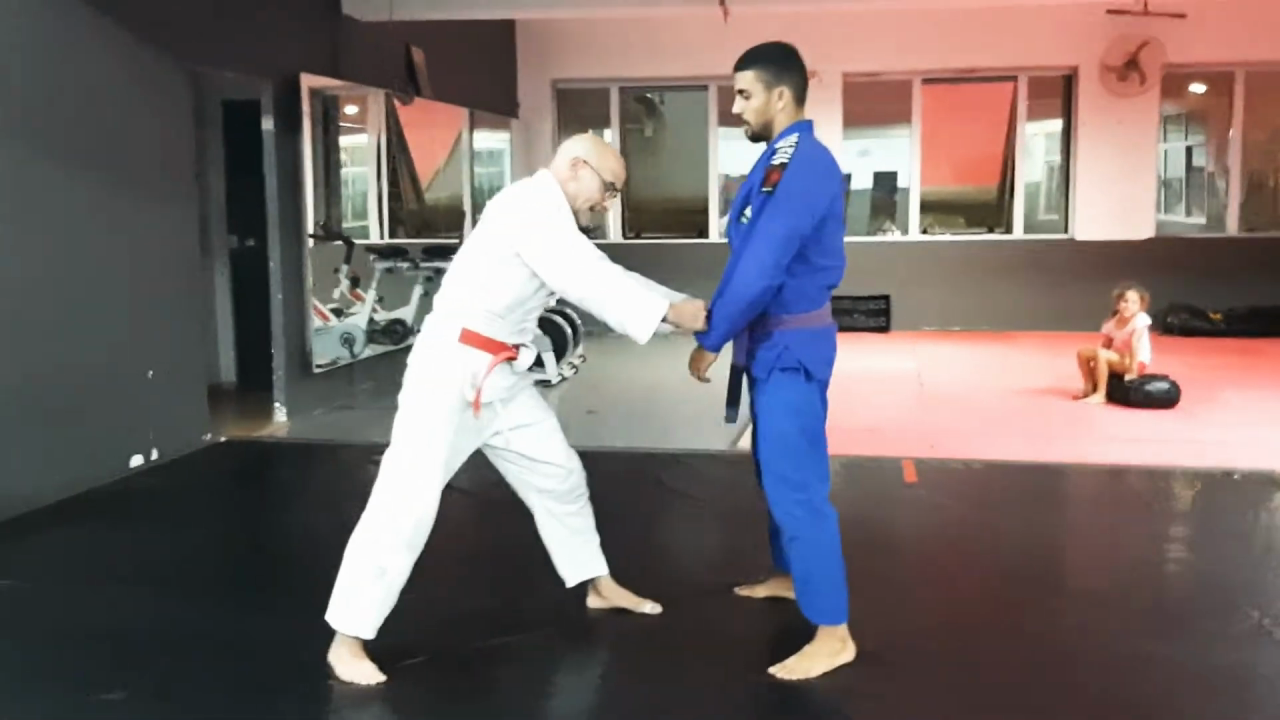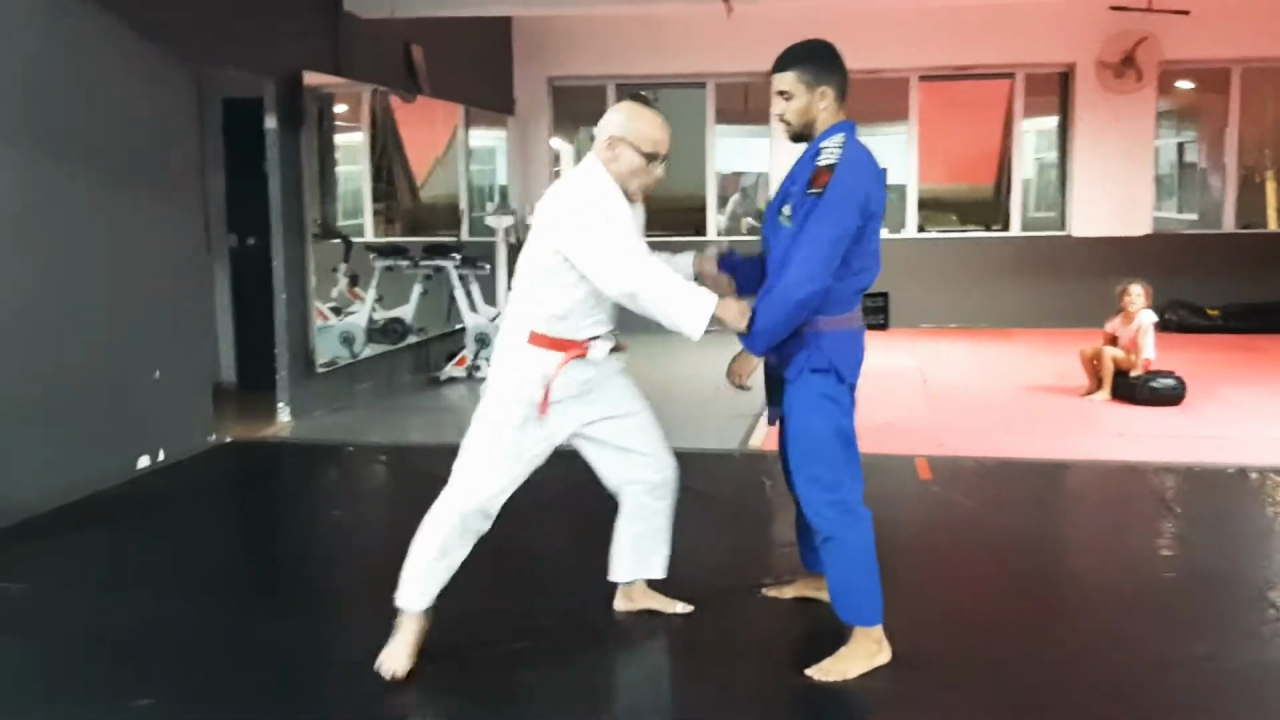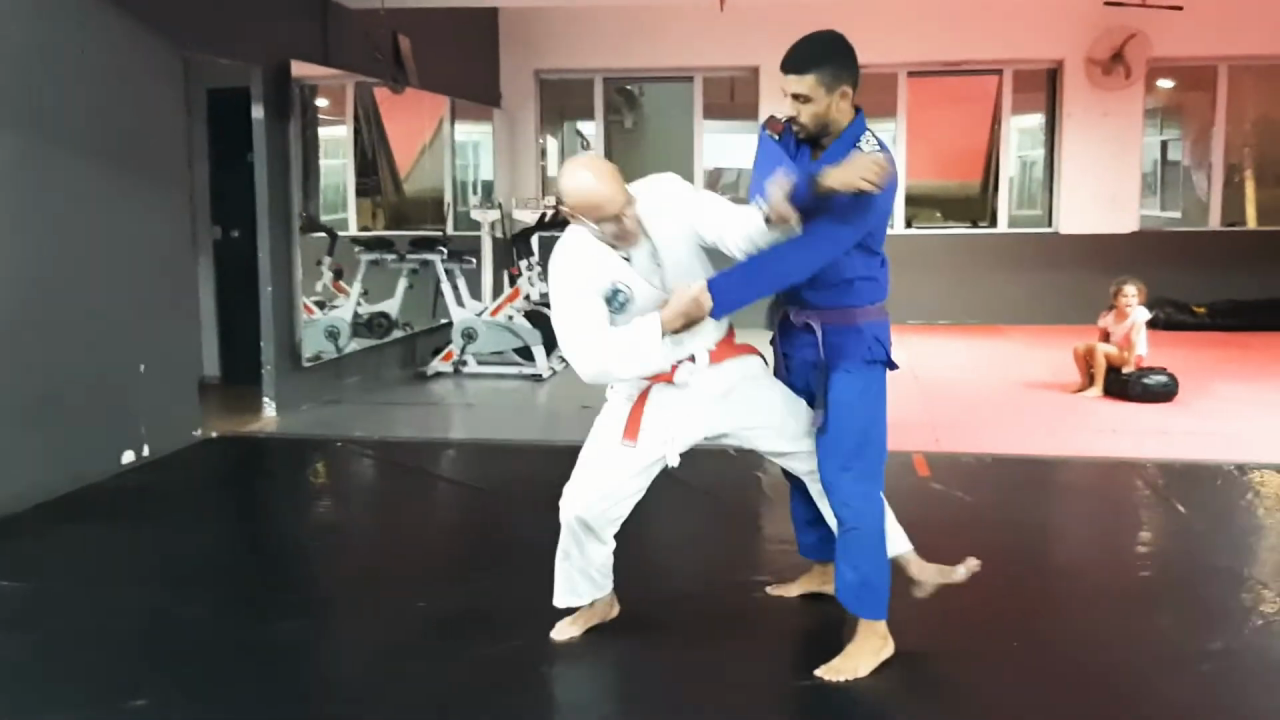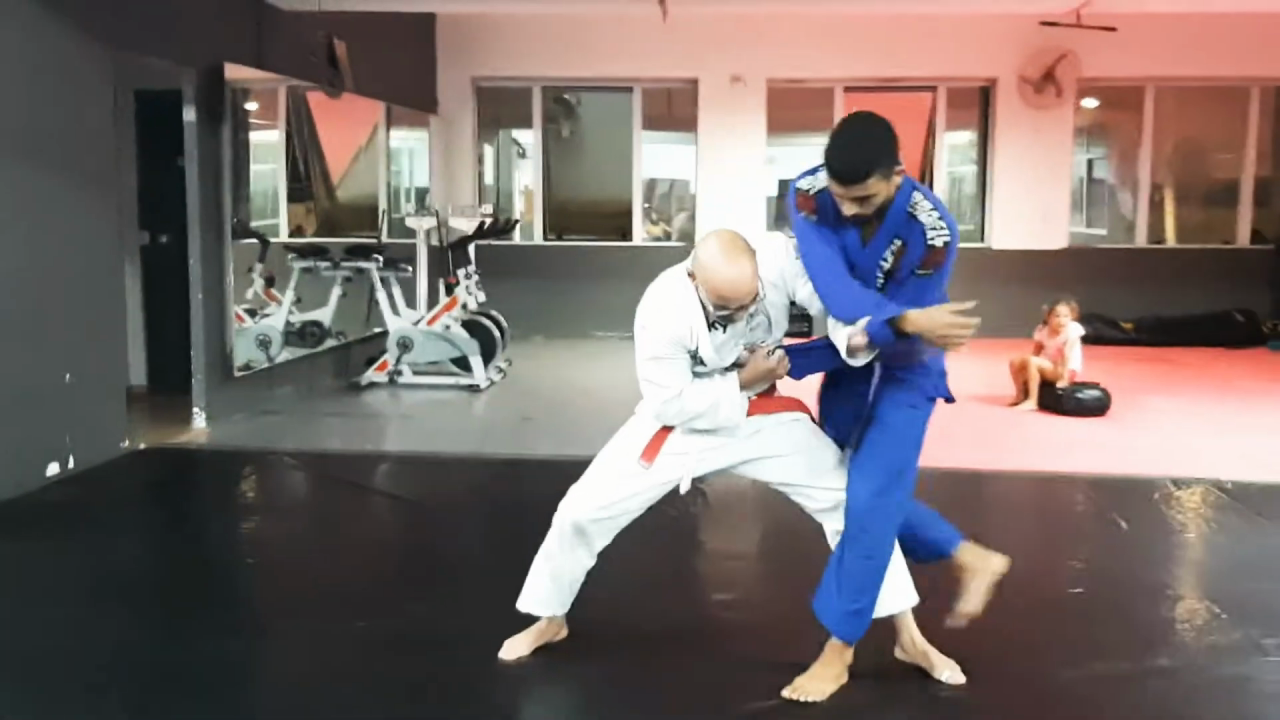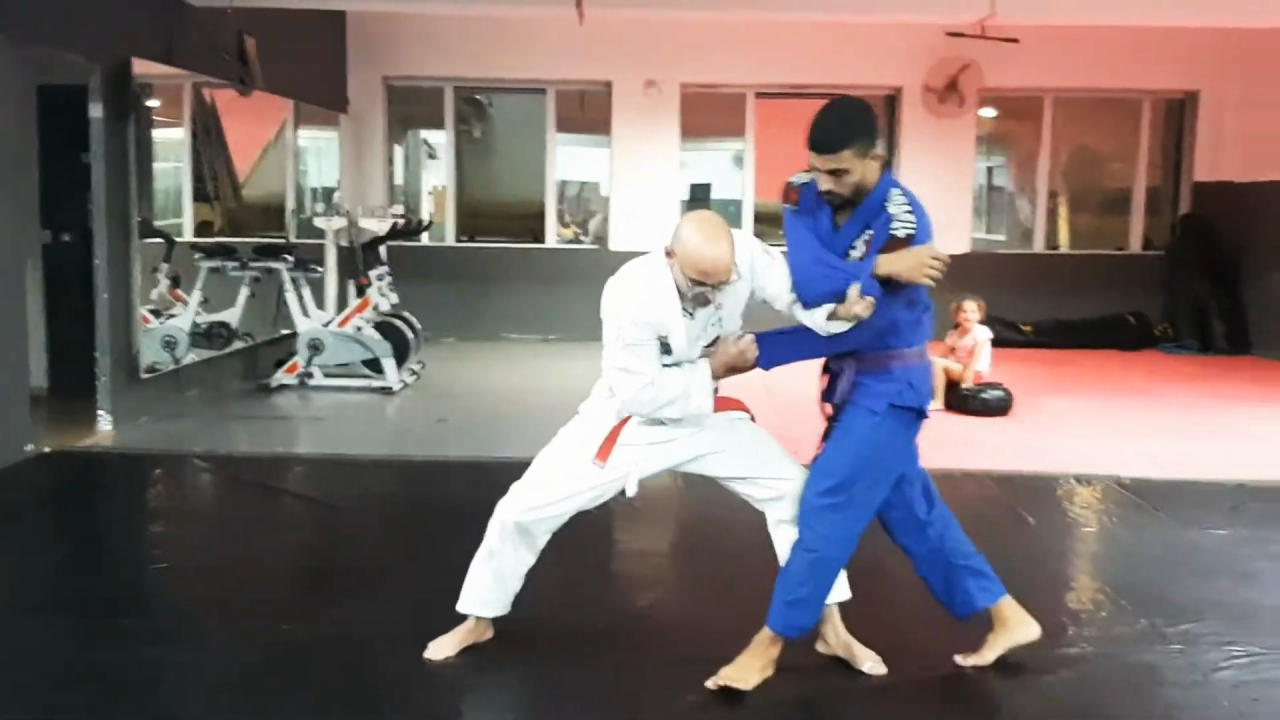
dt=0.5s
person 1, frame 1
left shoulder: (797, 165)
right shoulder: (791, 159)
left elbow: (758, 270)
left wrist: (709, 340)
right wrist: (723, 329)
left hip: (789, 345)
right hip: (778, 341)
left knee: (797, 485)
right knee: (777, 472)
left ankle: (833, 634)
right ankle: (792, 575)
person 1, frame 2
left shoulder: (842, 167)
right shoulder: (827, 160)
left elbow: (809, 274)
left wrist: (754, 345)
right wrist: (730, 267)
left hip: (819, 346)
right hip: (803, 342)
left knee: (829, 483)
right knee: (805, 471)
left ankle: (868, 635)
right ankle: (821, 575)
person 1, frame 3
left shoulder: (871, 166)
right shoulder: (788, 139)
left elbow: (808, 256)
right elbow: (773, 193)
left wrist: (710, 296)
right wrist: (812, 181)
left hip: (852, 337)
right hip: (797, 331)
left knee: (848, 475)
left ankle: (873, 632)
right ankle: (822, 565)
person 1, frame 4
left shoulder: (932, 231)
right shoulder: (810, 195)
left elbow: (887, 341)
right elbow: (836, 292)
left wrist: (784, 365)
right wrist: (904, 320)
left hip: (901, 374)
right hip: (843, 366)
left knee: (869, 502)
right knee: (847, 491)
left ankle: (839, 653)
right ankle: (969, 559)
person 1, frame 5
left shoulder: (903, 223)
right shoulder: (808, 197)
left elbow: (855, 328)
right elbow: (811, 286)
left wrist: (758, 351)
right wrist: (874, 270)
left hip: (888, 382)
right hip: (857, 379)
left knee: (828, 507)
right knee: (908, 507)
left ankle: (769, 644)
right ankle: (1007, 615)
person 2, frame 1
left shoulder: (554, 221)
right shoulder: (529, 205)
left elbow: (607, 277)
right elbow: (585, 283)
left wrist: (690, 307)
right wrist: (669, 311)
left hip: (501, 374)
right hip: (452, 367)
left knee: (559, 475)
right knee: (409, 498)
left ankle: (600, 585)
right ankle: (347, 639)
person 2, frame 2
left shoulder: (611, 202)
right shoulder: (577, 199)
left elbow: (639, 270)
right elbow: (627, 281)
left wrist: (695, 268)
right wrist: (714, 306)
left hip: (592, 367)
right hip: (533, 368)
left knee: (652, 471)
right knee: (476, 490)
left ankle: (632, 587)
right ankle: (412, 616)
person 2, frame 3
left shoulder: (663, 193)
right shoulder: (573, 262)
left elbow: (748, 234)
right elbow: (593, 359)
right wrist: (664, 322)
left hip: (726, 372)
right hip: (650, 392)
left knee: (825, 453)
right knee: (586, 502)
left ankle: (912, 565)
right ankle: (596, 601)
person 2, frame 4
left shoulder: (777, 259)
right shoulder: (662, 309)
right elbow: (669, 405)
left wrist: (857, 336)
right wrist: (741, 380)
left hip: (762, 412)
right hip: (683, 419)
right knee: (586, 508)
left ankle: (909, 638)
right ankle: (549, 621)
person 2, frame 5
left shoulder: (743, 257)
right shoulder: (633, 292)
left elbow: (799, 296)
right elbow: (637, 394)
left wrist: (846, 307)
right wrist: (713, 368)
left hip: (710, 415)
right hip: (626, 416)
left knee: (798, 492)
right knee: (528, 507)
left ankle: (831, 629)
right ankle: (479, 622)
